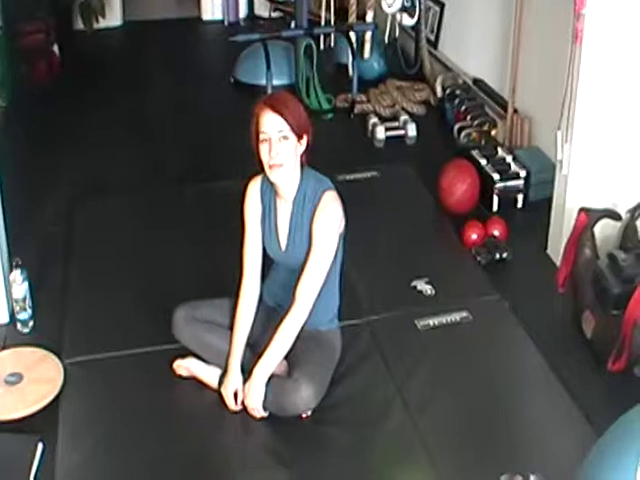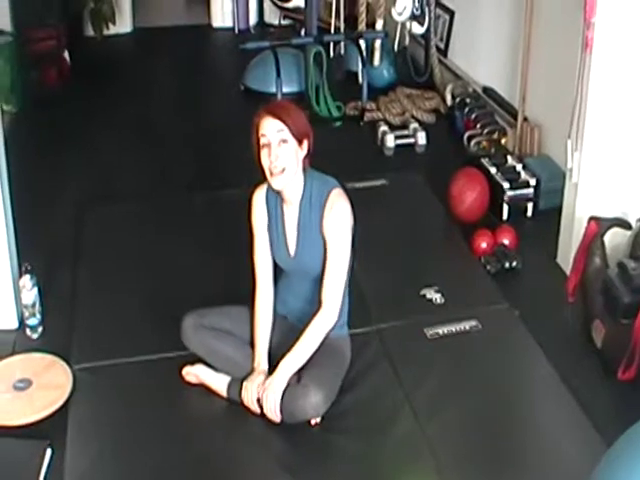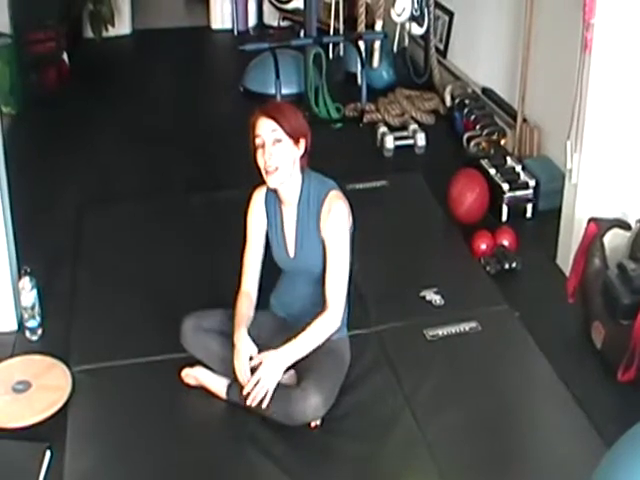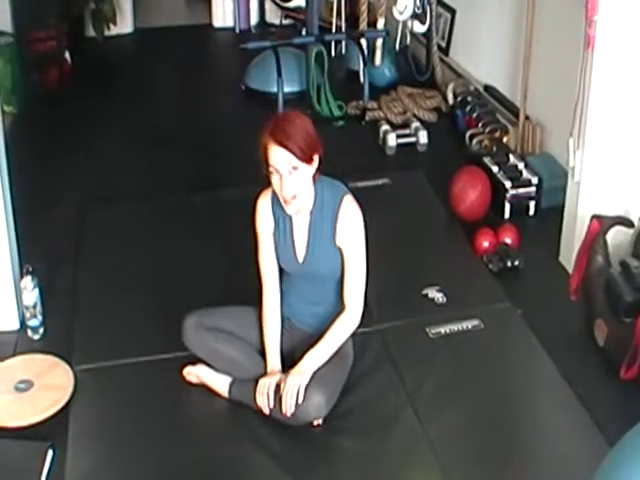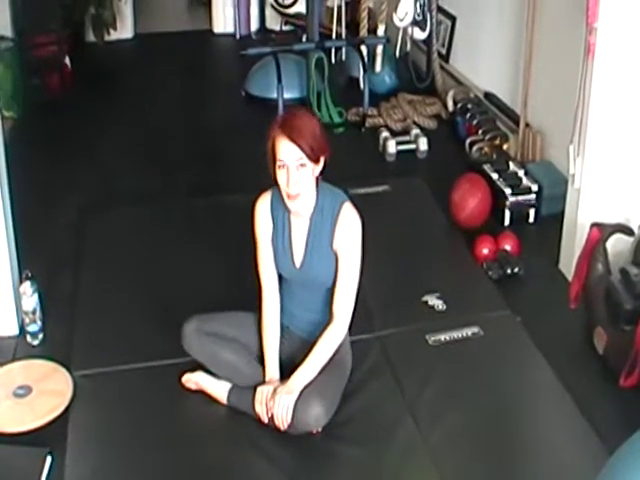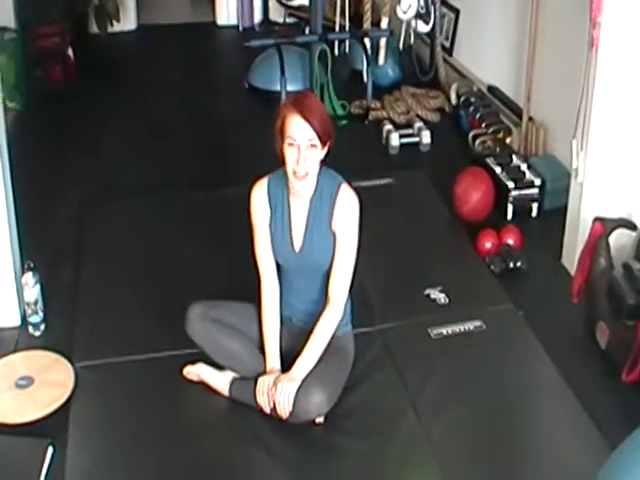
dt=0.7s
person 1, frame 1
left shoulder: (325, 204)
right shoulder: (257, 191)
left elbow: (302, 307)
right elbow: (250, 283)
left wrist: (257, 377)
right wrist: (234, 364)
left hip: (315, 328)
right hip: (270, 310)
left knee: (302, 395)
right knee: (184, 319)
left ankle: (213, 375)
right ankle: (280, 369)
person 1, frame 2
left shoulder: (333, 203)
right shoulder: (262, 199)
left elbow: (330, 309)
right elbow: (263, 286)
left wrist: (280, 376)
right wrist: (260, 367)
left hip: (325, 336)
right hip: (280, 320)
left knee: (312, 400)
right knee: (192, 327)
left ankle: (223, 382)
right ankle: (293, 379)
person 1, frame 3
left shoulder: (331, 205)
right shoulder: (262, 200)
left elbow: (334, 310)
right elbow: (248, 288)
left wrist: (281, 358)
right wrist: (239, 335)
left hip: (323, 337)
right hip: (279, 321)
left knee: (309, 405)
right knee: (192, 329)
left ankle: (223, 384)
right ankle: (290, 380)
person 1, frame 4
left shoulder: (344, 210)
right shoulder: (267, 204)
left elbow: (353, 311)
right elbow: (270, 288)
left wrist: (305, 368)
right wrist: (273, 367)
left hip: (327, 335)
right hip: (283, 321)
left knee: (312, 403)
right knee: (194, 328)
left ankle: (224, 382)
right ankle: (283, 379)
person 1, frame 5
left shoulder: (344, 218)
right shoulder: (266, 207)
left elbow: (341, 320)
right elbow: (269, 294)
left wrist: (293, 385)
right wrist: (272, 376)
left hip: (325, 342)
right hip: (281, 328)
left knee: (309, 415)
right knee: (194, 333)
left ankle: (225, 390)
right ankle: (274, 389)
person 1, frame 6
left shoulder: (343, 200)
right shoulder: (263, 193)
left elbow: (336, 302)
right elbow: (268, 283)
left wrist: (295, 374)
right wrist: (273, 366)
left hip: (328, 333)
right hip: (283, 321)
left knee: (312, 403)
right knee: (197, 319)
left ankle: (225, 381)
right ankle: (272, 376)
